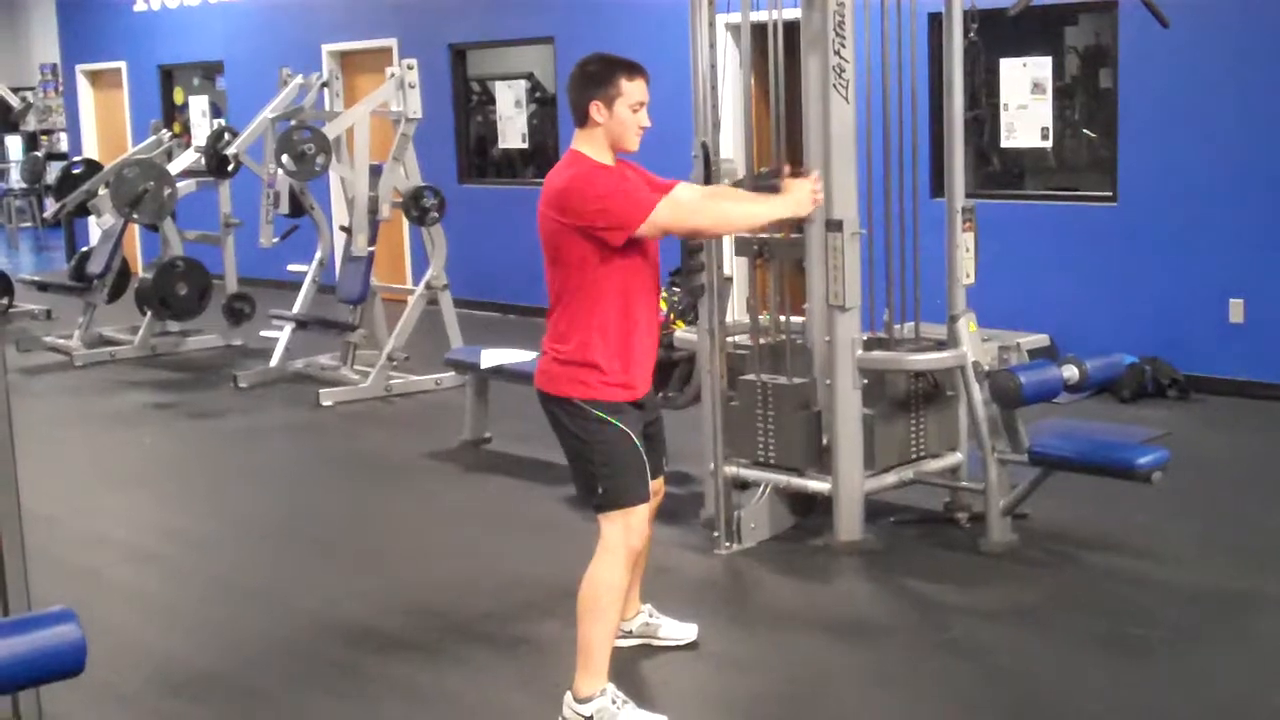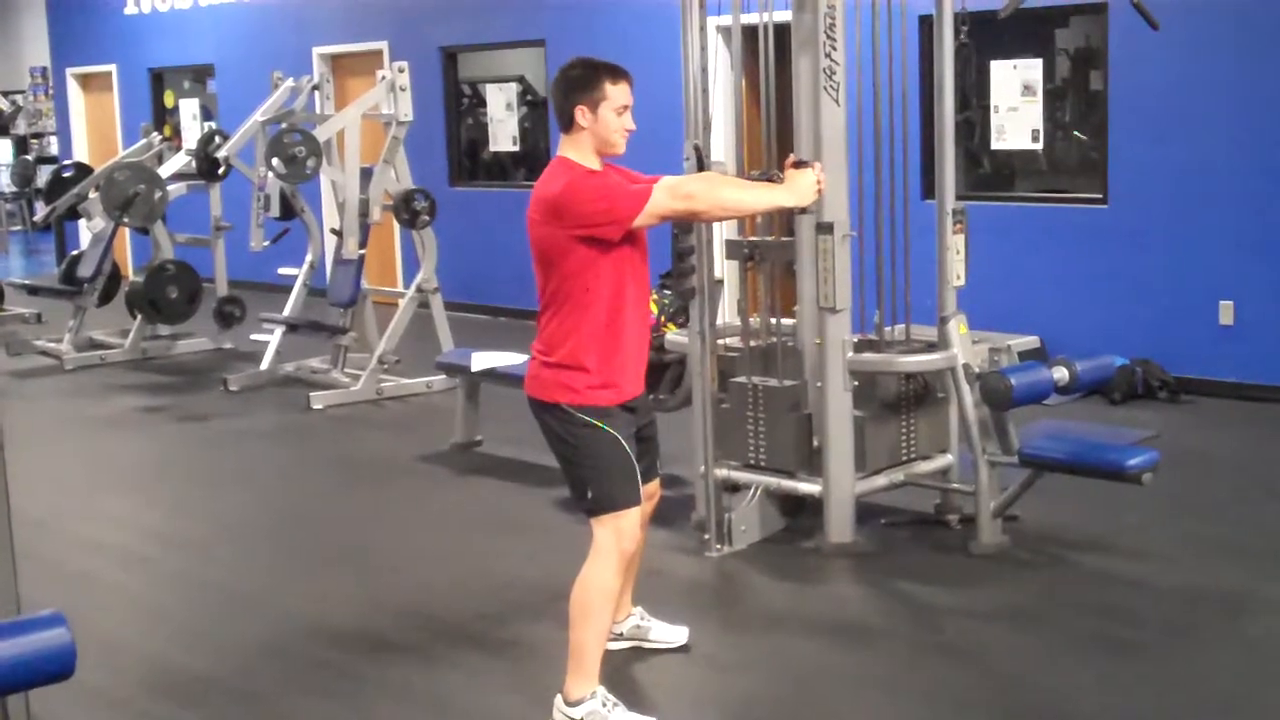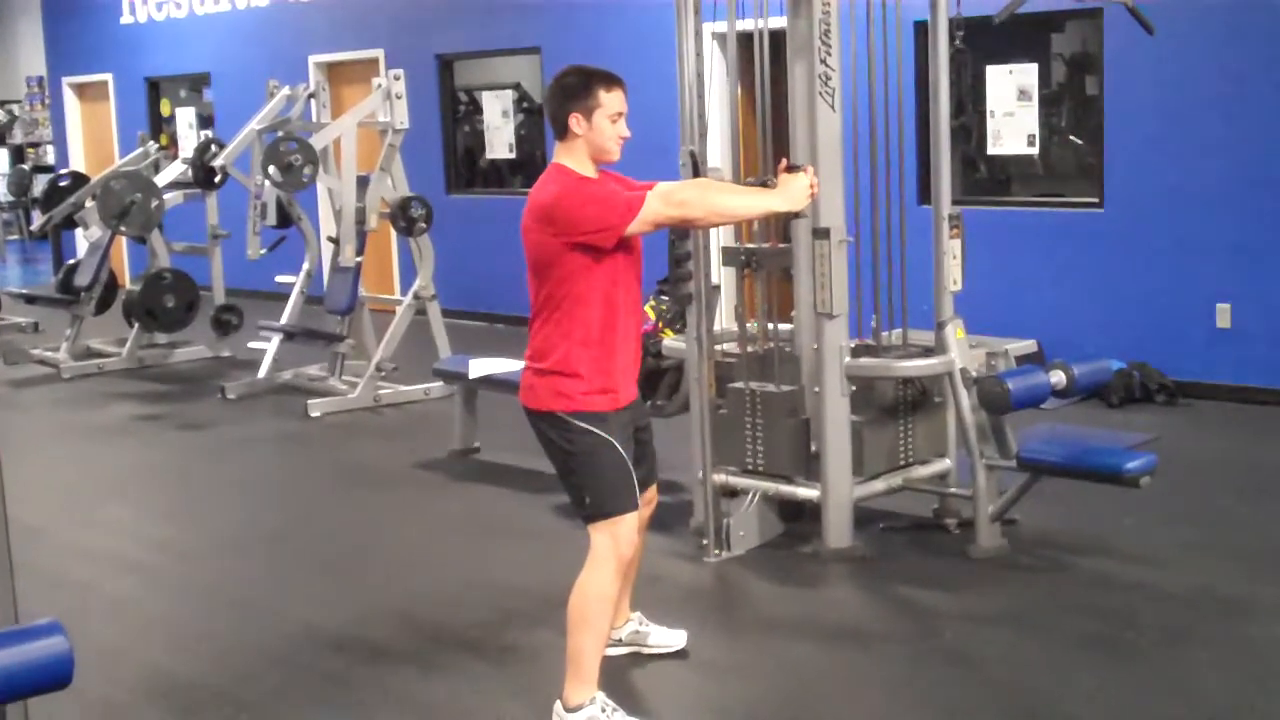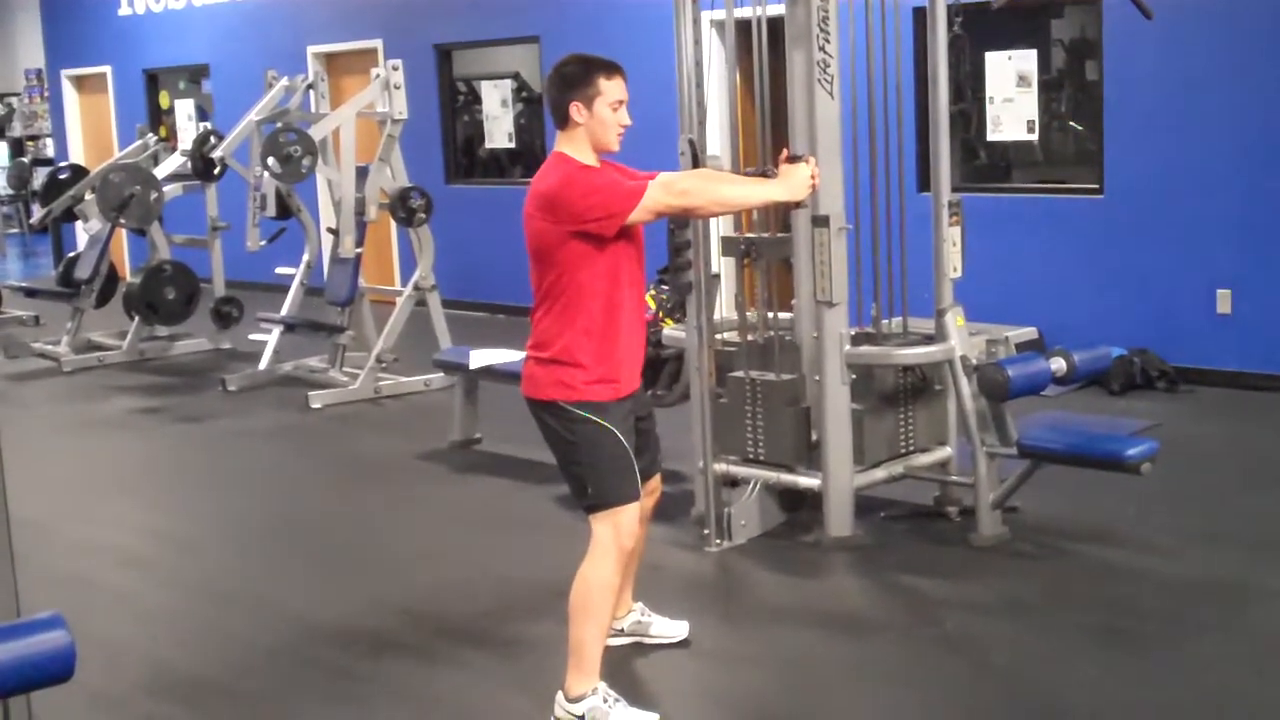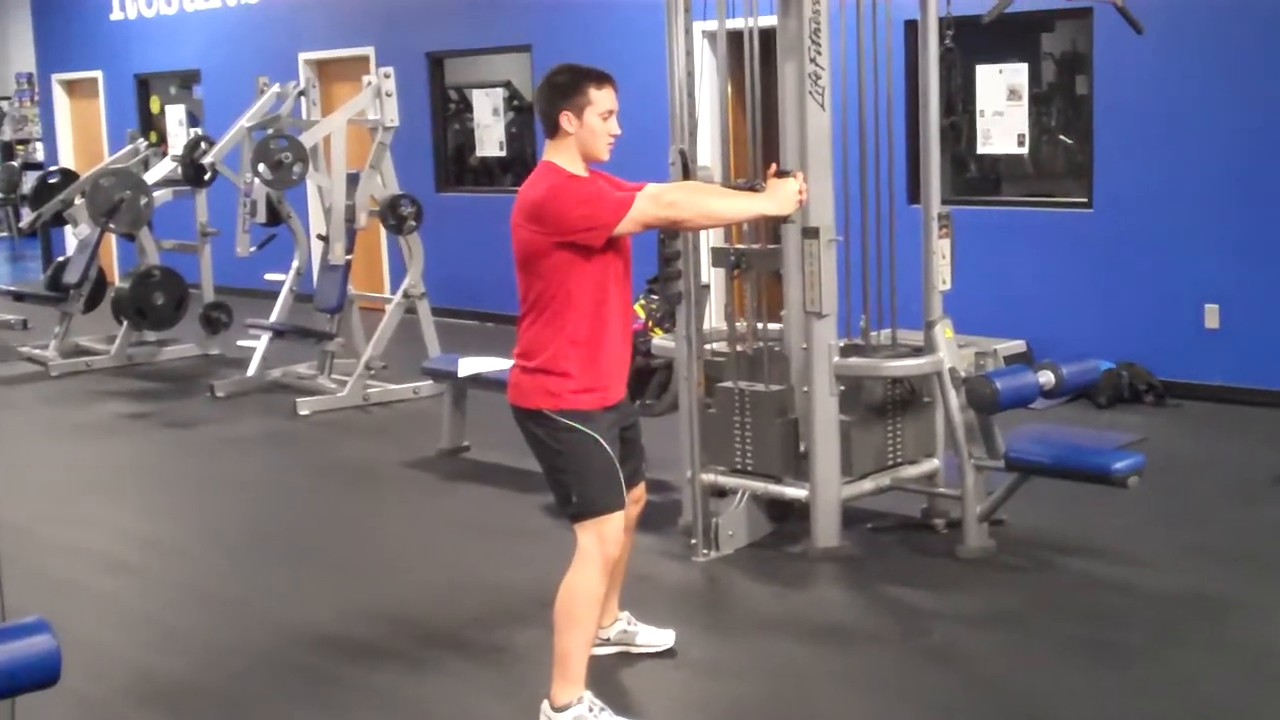
dt=1s
person 1, frame 1
left shoulder: (621, 174)
right shoulder: (580, 185)
left elbow: (699, 197)
right elbow: (690, 217)
left wrist: (778, 197)
right wrist: (785, 207)
left hip: (624, 376)
right hip: (589, 385)
left knee: (649, 494)
right knee: (625, 528)
left ankle: (628, 615)
person 1, frame 2
left shoulder: (605, 179)
right shoulder: (571, 190)
left elbow: (689, 187)
right elbow: (687, 202)
left wrist: (778, 186)
right wrist: (787, 195)
left hip: (617, 382)
right hip: (578, 391)
left knee: (644, 496)
right knee: (618, 532)
left ankle: (620, 619)
person 1, frame 3
left shoulder: (601, 186)
right shoulder: (564, 197)
left elbow: (683, 193)
right elbow: (679, 209)
left wrist: (772, 192)
right wrist: (780, 201)
left hip: (611, 387)
right hip: (574, 397)
left knee: (641, 502)
right knee: (615, 537)
left ankle: (619, 624)
person 1, frame 4
left shoulder: (602, 175)
right shoulder: (566, 185)
left elbow: (683, 183)
right elbow: (681, 199)
left wrist: (773, 181)
right wrist: (781, 190)
left hip: (613, 377)
right hip: (576, 386)
left knee: (645, 491)
right knee: (616, 526)
left ankle: (620, 614)
person 1, frame 5
left shoulder: (592, 185)
right shoulder: (554, 195)
left elbow: (672, 194)
right elbow: (669, 210)
left wrist: (761, 195)
right wrist: (769, 204)
left hip: (599, 387)
right hip: (562, 395)
left knee: (630, 500)
right knee: (601, 535)
left ankle: (607, 623)
